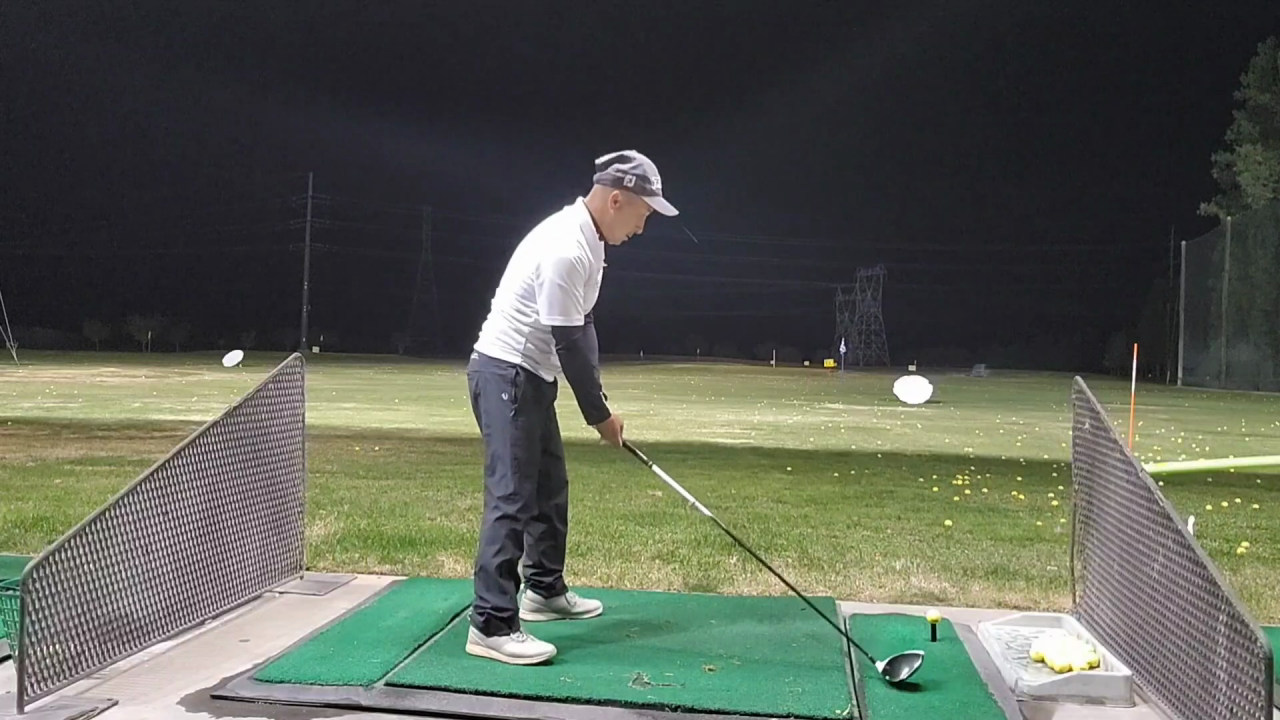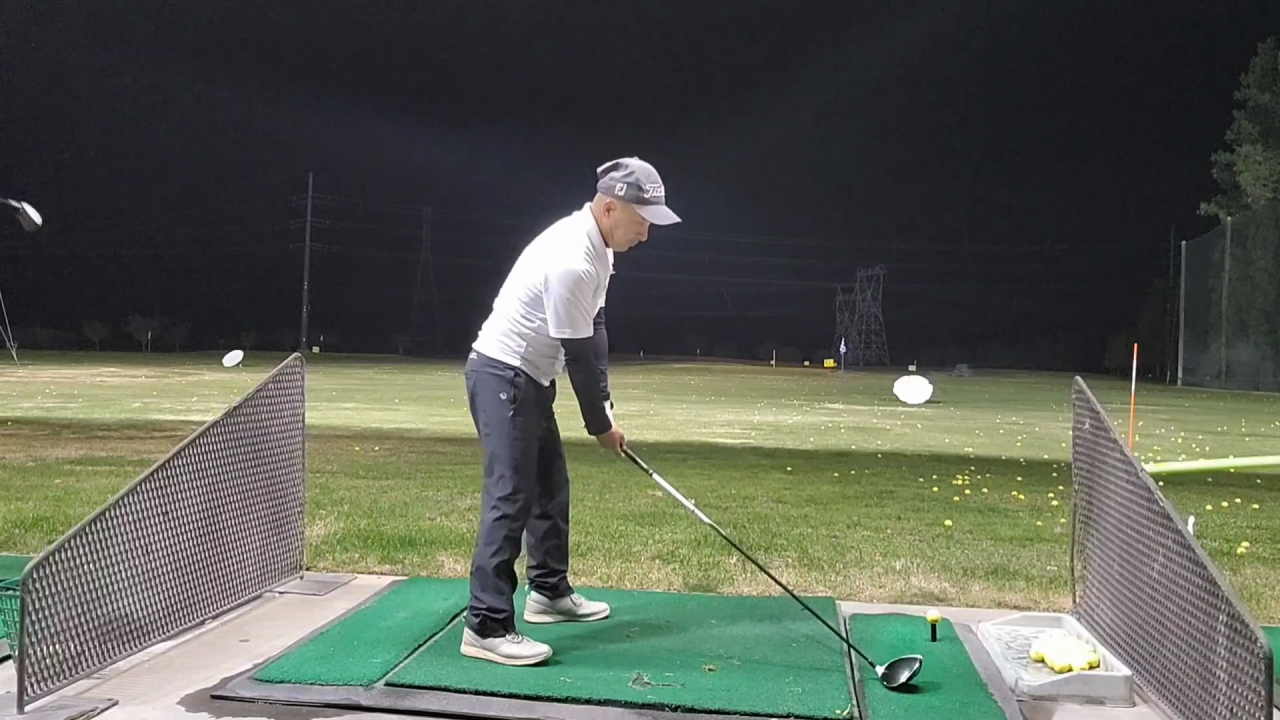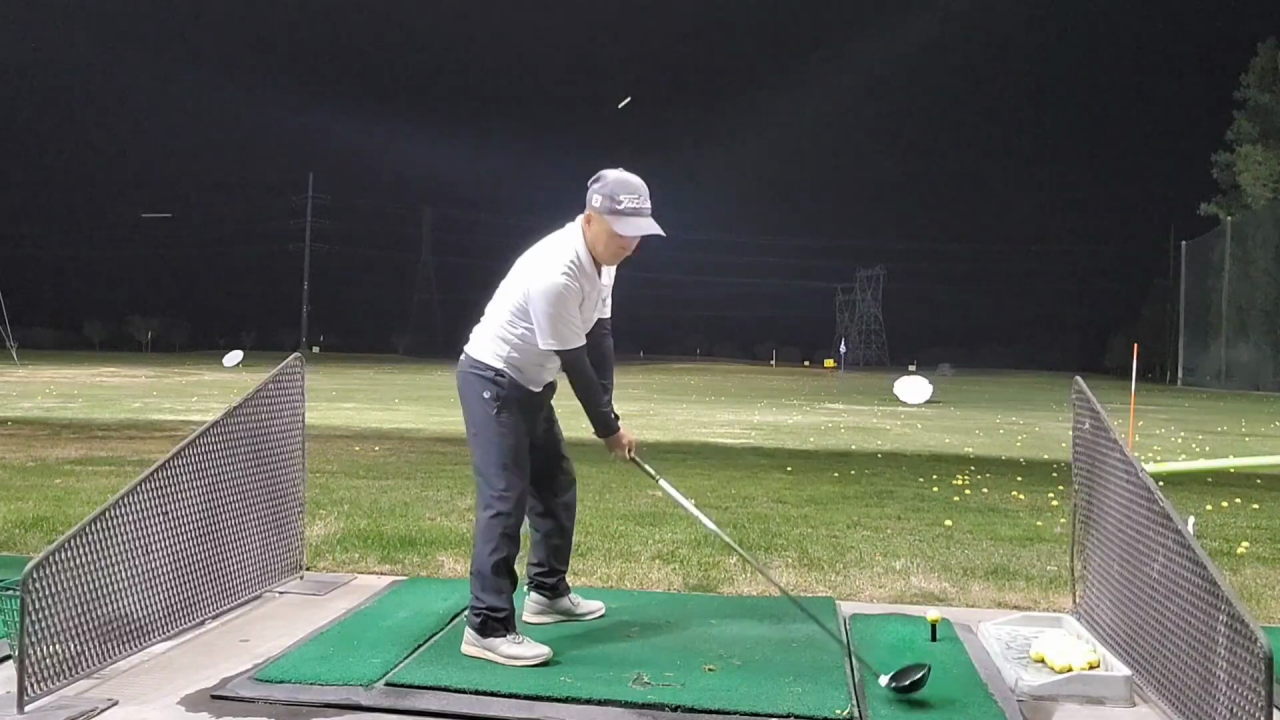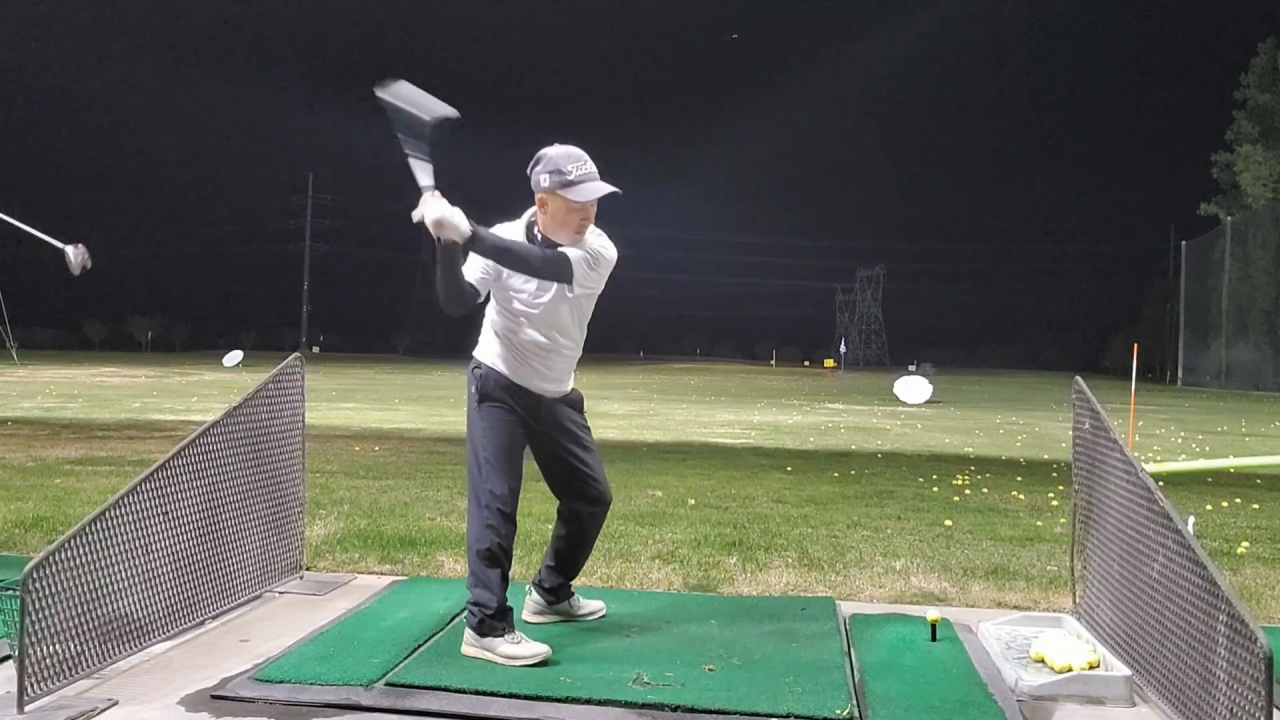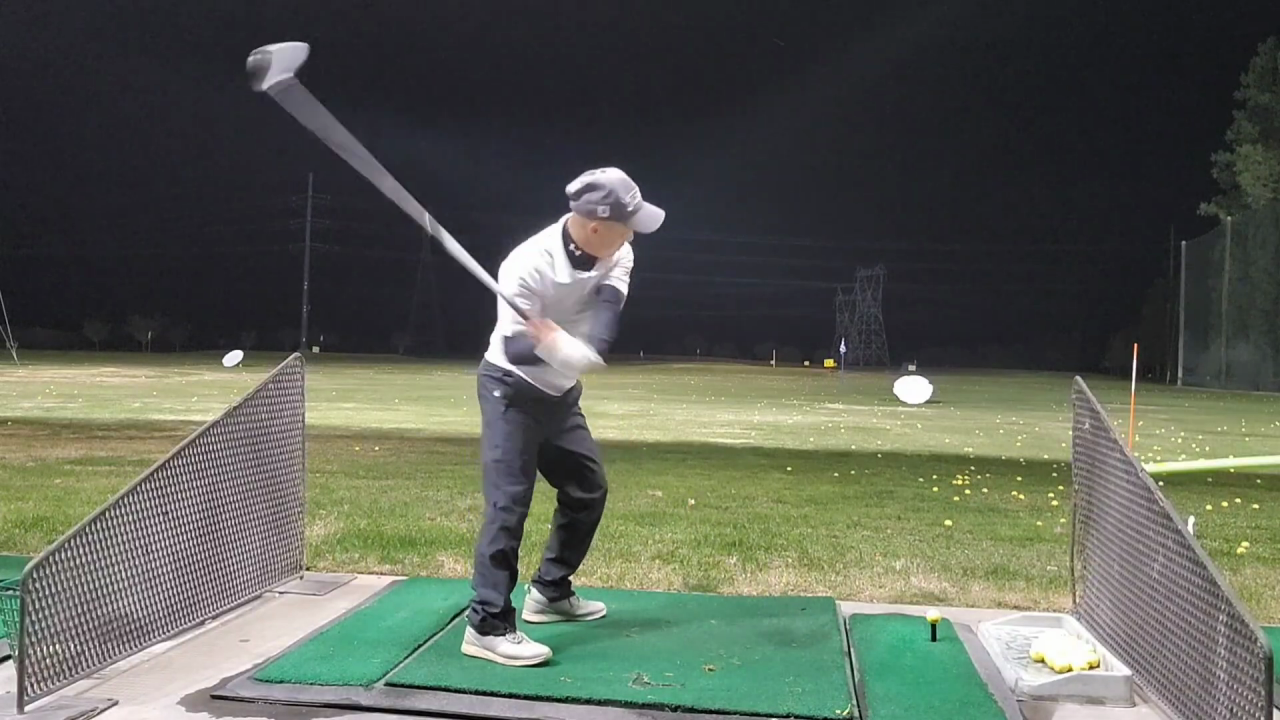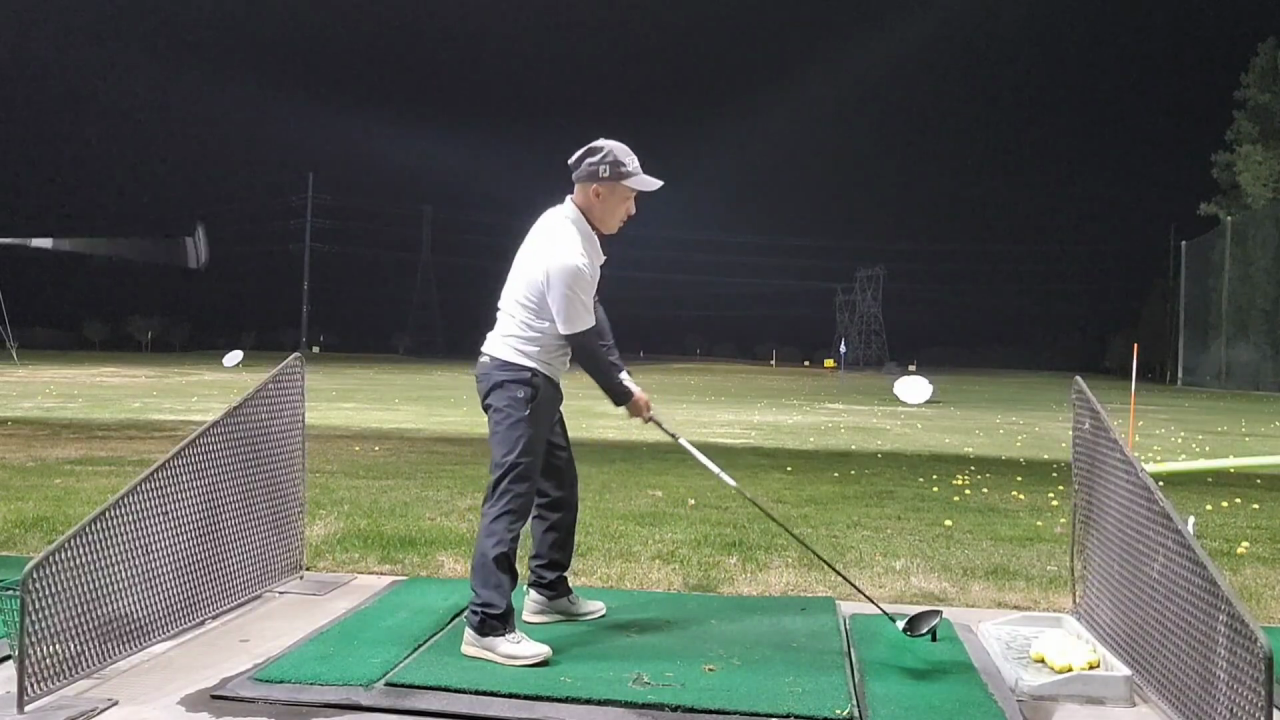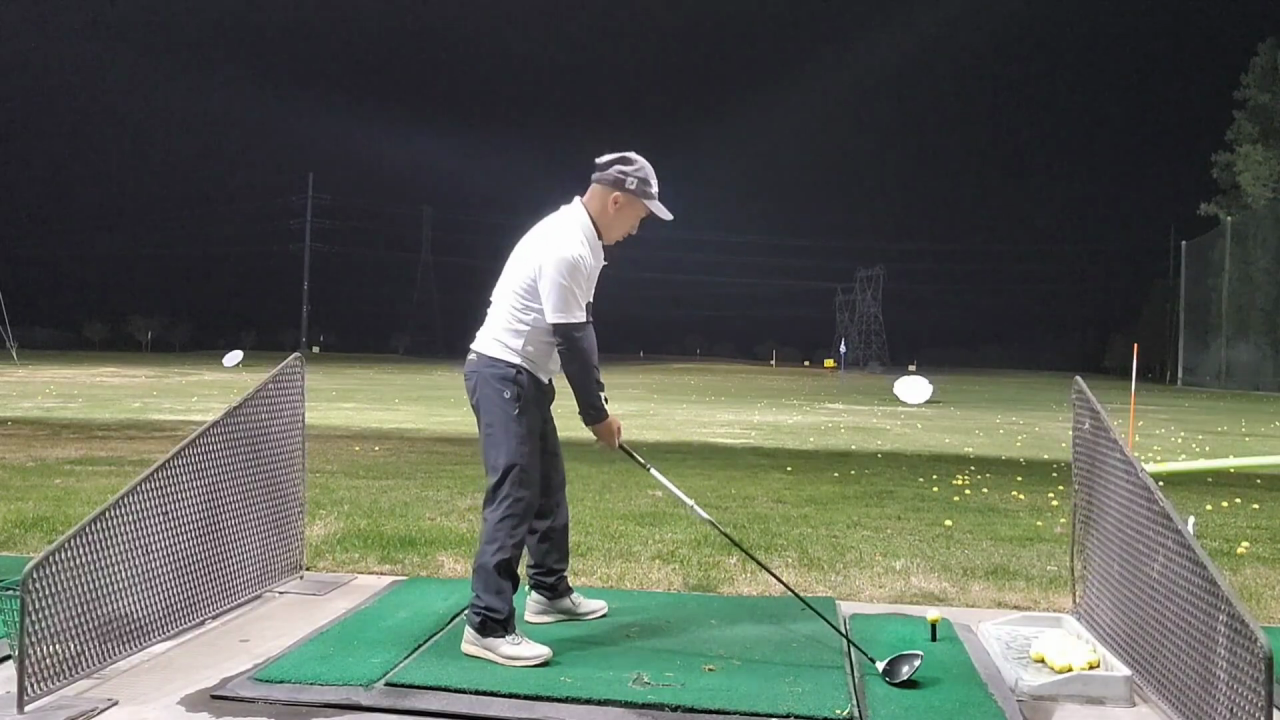
dt=0.7s
person 1, frame 1
left shoulder: (587, 240)
right shoulder: (565, 250)
left elbow: (582, 328)
right elbow: (568, 342)
left wrist: (598, 398)
right wrist: (598, 414)
left hip: (530, 375)
right hip: (505, 373)
left knee: (550, 486)
right knee: (512, 495)
left ankle: (543, 590)
right ankle: (491, 624)
person 1, frame 2
left shoulder: (594, 244)
right shoulder: (571, 261)
left elbow: (593, 331)
right elbow: (577, 354)
left wrist: (605, 403)
right wrist: (599, 424)
left hip: (529, 377)
right hip: (502, 374)
left knee: (551, 486)
right knee: (511, 494)
left ankle: (549, 591)
right ankle: (486, 625)
person 1, frame 3
left shoulder: (603, 261)
right shoulder: (555, 273)
left elbow: (598, 338)
right elbow: (574, 363)
left wrist: (610, 412)
right wrist: (608, 428)
left hip: (531, 384)
right hip: (493, 380)
left knee: (556, 484)
right knee: (505, 498)
left ankle: (547, 591)
right ankle: (487, 626)
person 1, frame 4
left shoulder: (598, 253)
right shoulder: (499, 239)
left elbow: (539, 266)
right elbow: (459, 303)
left wrist: (464, 235)
right wrist: (450, 239)
left hip: (557, 395)
right hip: (497, 385)
left knee: (591, 496)
right knee: (495, 499)
left ankle: (550, 592)
right ankle: (486, 625)
person 1, frame 5
left shoulder: (616, 256)
right shoulder: (528, 266)
left elbow: (607, 312)
right elbow: (514, 348)
left wrist: (573, 344)
right wrist: (546, 351)
left hip: (558, 391)
right hip: (512, 385)
left knee: (587, 490)
right knee: (509, 497)
left ankle: (550, 591)
right ankle: (487, 624)
person 1, frame 6
left shoulder: (566, 222)
right shoulder: (567, 257)
left elbow: (590, 317)
right elbow: (583, 343)
left wrist: (621, 371)
right wrist: (623, 395)
left hip: (532, 376)
right hip: (516, 377)
left knee: (559, 487)
right knee: (514, 496)
left ankle: (548, 591)
right ankle: (487, 625)
person 1, frame 7
left shoulder: (579, 236)
right shoulder: (566, 248)
left elbow: (580, 330)
right elbow: (570, 339)
left wrist: (595, 402)
right wrist: (596, 413)
left hip: (526, 376)
right hip: (504, 374)
left knee: (547, 485)
right knee: (514, 493)
left ankle: (549, 591)
right ankle: (487, 625)
